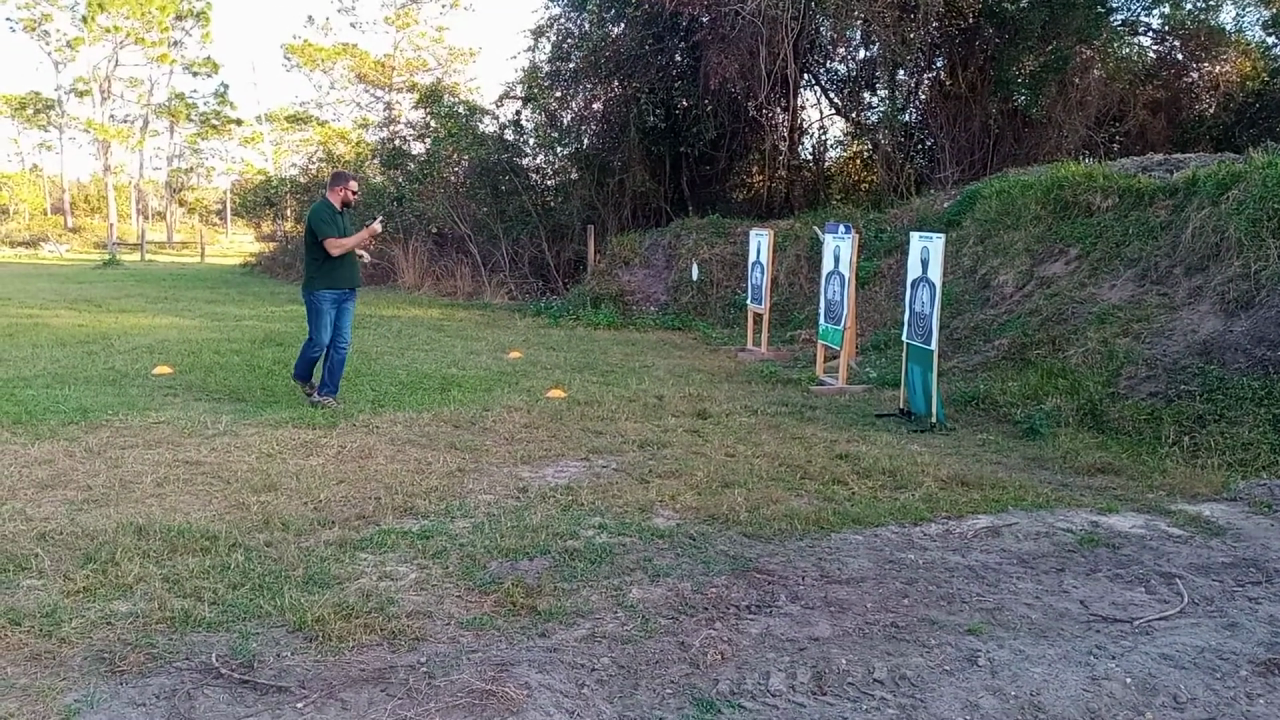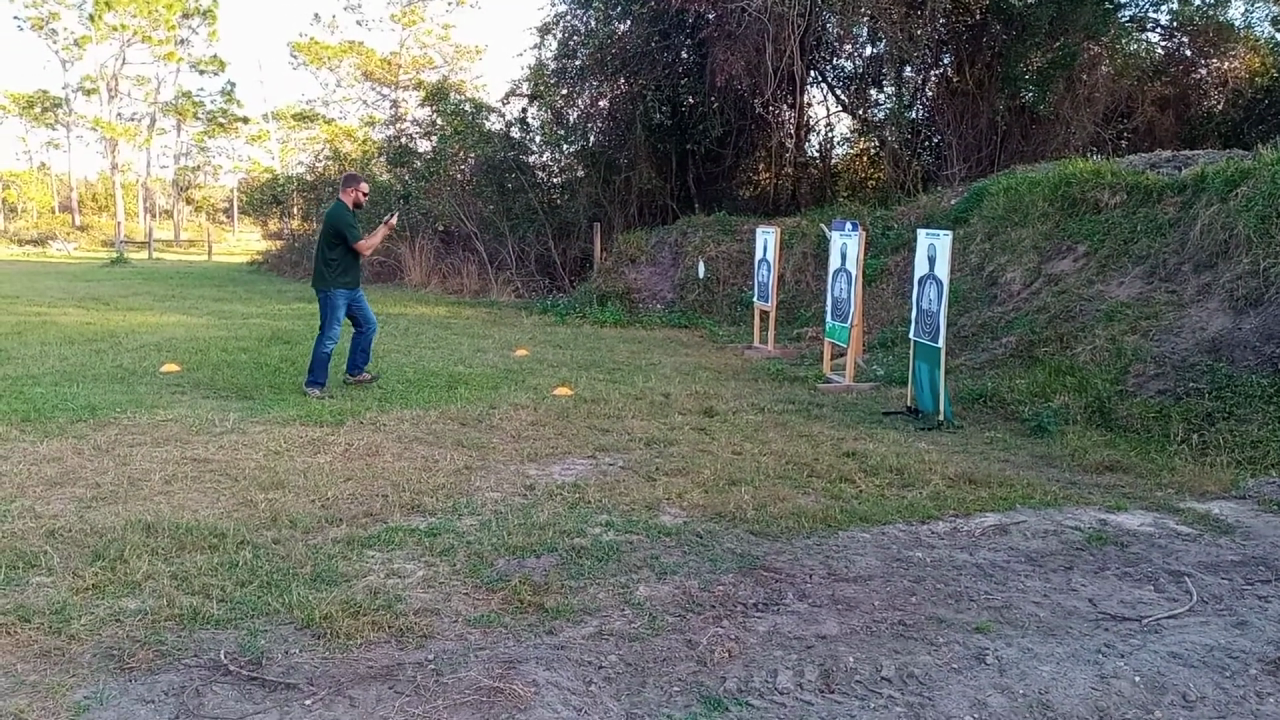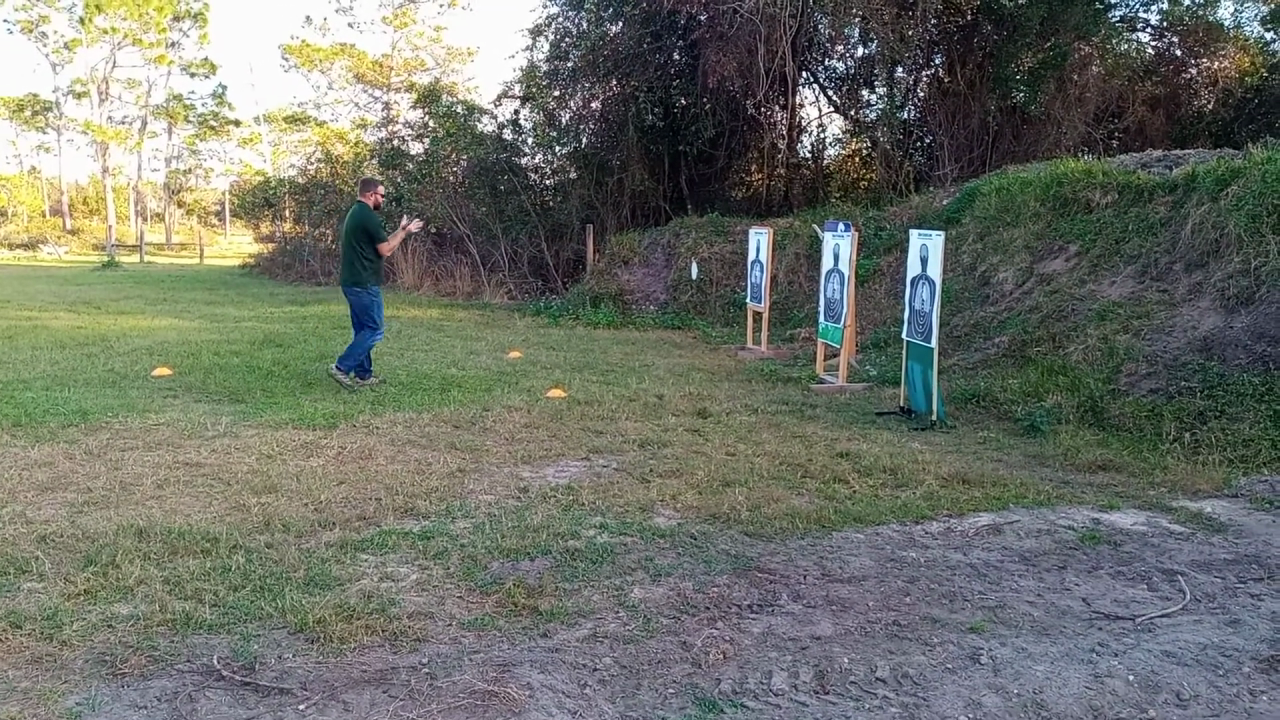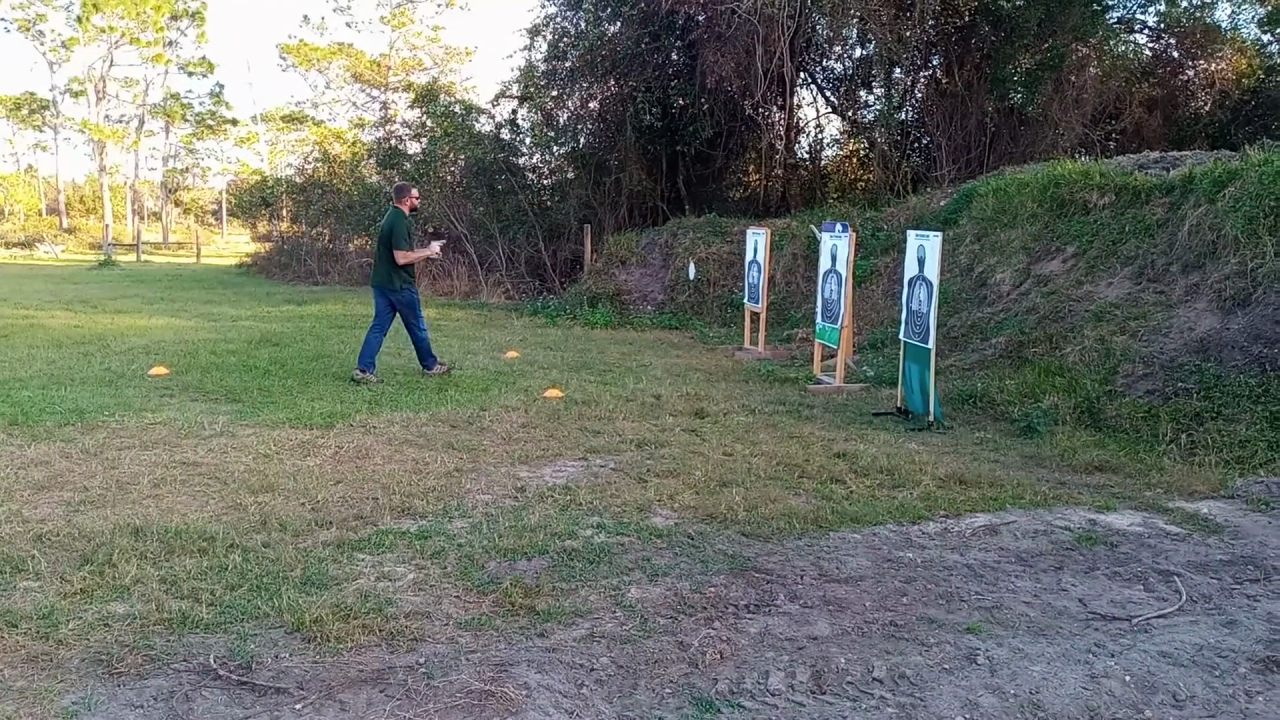
dt=0.4s
person 1, frame 1
left shoulder: (343, 212)
right shoulder: (320, 212)
right elbow: (334, 247)
left wrist: (358, 251)
right wrist: (366, 233)
left hip: (346, 289)
right hip: (321, 290)
left knee: (341, 343)
right knee: (320, 340)
left ankle: (326, 392)
right ankle: (301, 377)
person 1, frame 2
left shoulder: (345, 213)
right shoulder: (339, 215)
left elbow: (360, 244)
right elbow: (364, 249)
left wrist: (381, 229)
right wrist: (385, 228)
left hip: (350, 286)
right hip: (334, 287)
left knee: (367, 324)
right knee: (330, 336)
left ankle: (355, 372)
right ankle: (314, 384)
person 1, frame 3
left shoulder: (356, 213)
right shoulder: (367, 216)
right elbow: (385, 250)
left wrist: (399, 230)
right wrist: (404, 232)
left hip: (351, 281)
right hip: (364, 283)
left knee: (362, 328)
right knee: (374, 329)
left ankle: (362, 374)
right ankle: (342, 368)
person 1, frame 4
left shoulder: (391, 217)
right shoulder: (399, 222)
right elbow: (401, 258)
left wrist: (426, 251)
right wrist: (427, 253)
left hip: (381, 283)
right hip: (400, 285)
left knee: (379, 326)
right knee: (417, 326)
left ankle: (363, 369)
right ankle: (430, 366)
